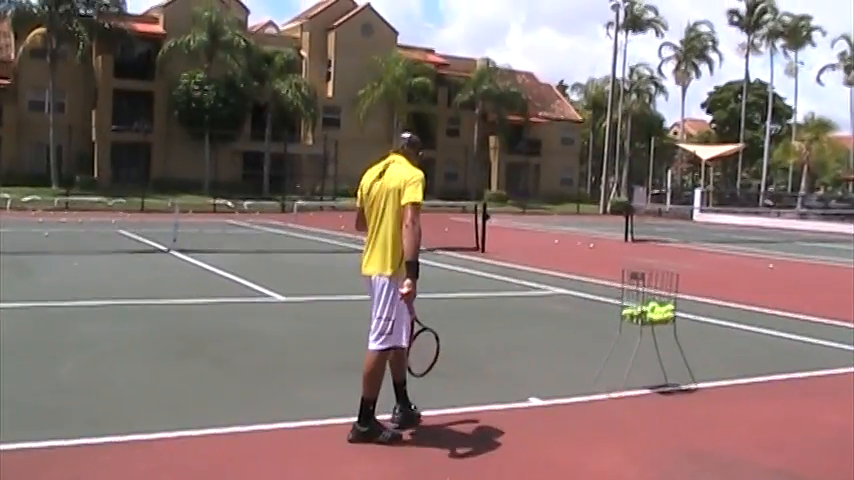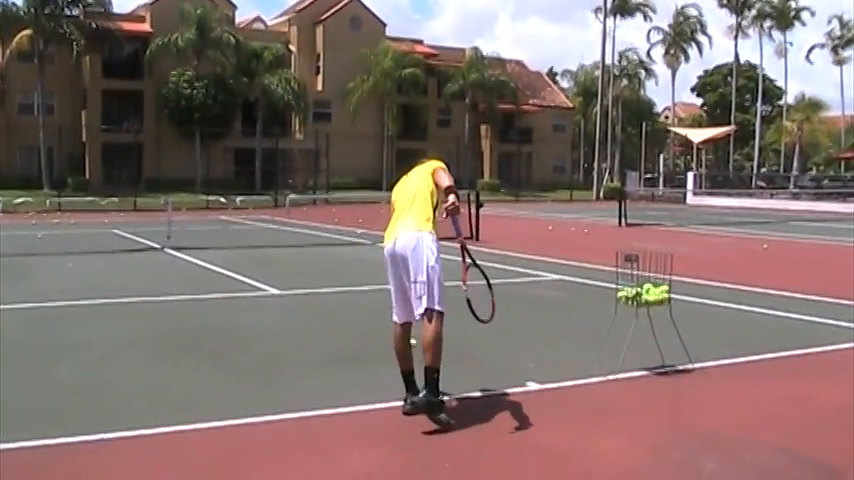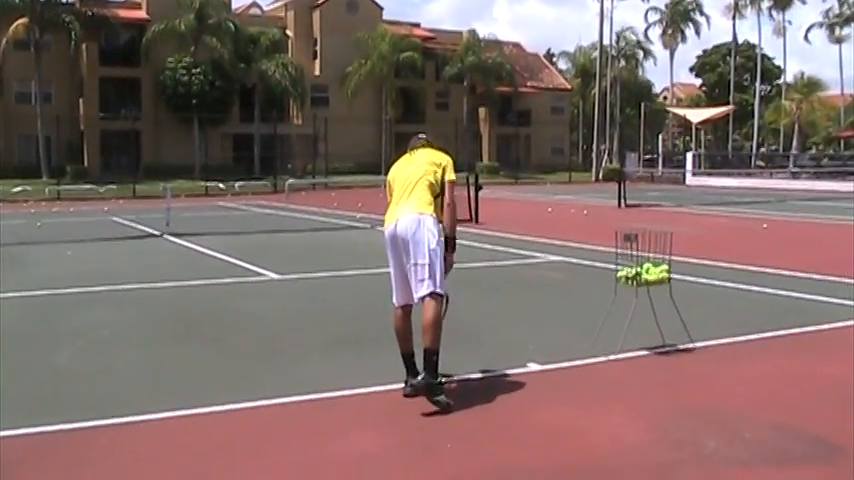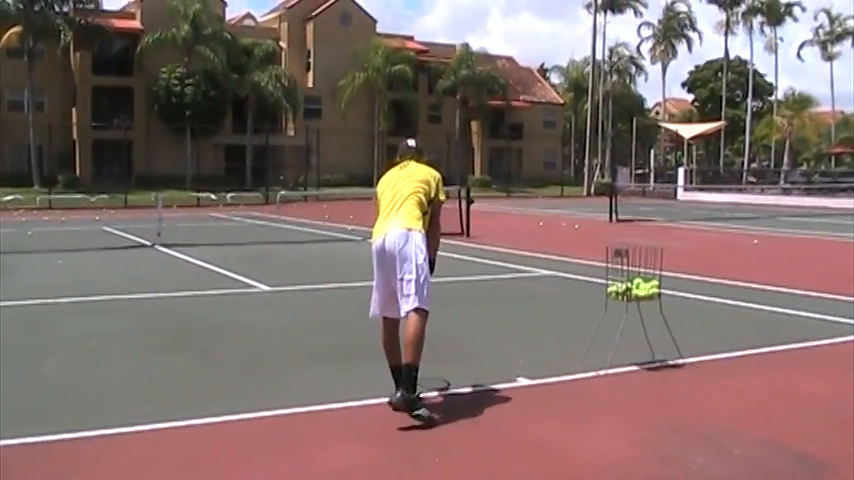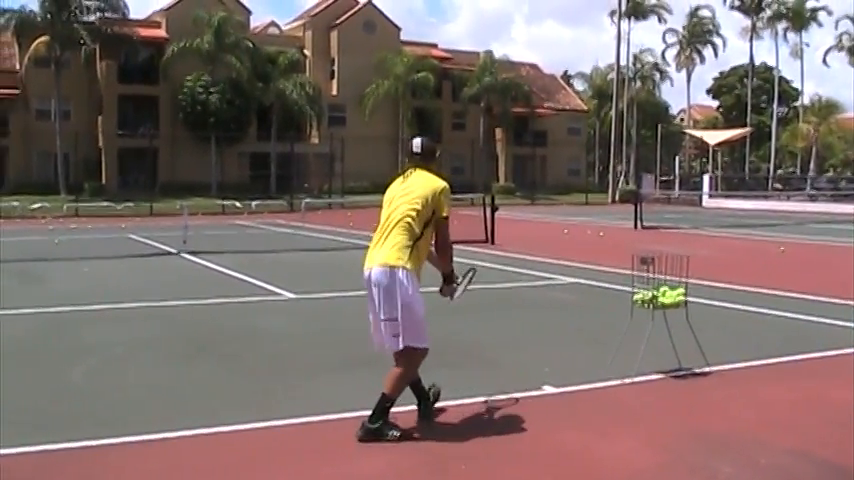
dt=1s
person 1, frame 1
left shoulder: (371, 174)
right shoulder: (412, 175)
right elbow: (410, 224)
right wrist: (411, 273)
left hip: (374, 264)
right hip: (392, 269)
left knee: (396, 339)
right knee: (382, 344)
left ankle: (403, 407)
right ankle: (364, 423)
person 1, frame 2
left shoulder: (401, 184)
right shoulder: (432, 166)
right elbow: (442, 174)
right wrist: (451, 193)
left hip: (392, 241)
right hip: (418, 237)
left knee: (402, 320)
right knee: (432, 314)
left ankle: (411, 394)
right ankle: (430, 394)
person 1, frame 3
left shoulder: (397, 166)
right shoulder: (440, 157)
right elbow: (447, 203)
right wrist: (450, 242)
left hip: (392, 224)
right hip: (419, 220)
left knee: (402, 303)
right knee: (432, 296)
left ankle: (411, 376)
right ankle: (429, 377)
person 1, frame 4
left shoulder: (385, 178)
right shoulder: (431, 175)
right elbow: (434, 226)
right wrist: (430, 262)
left hip: (379, 238)
right hip: (407, 235)
left knee: (389, 317)
right knee: (416, 311)
left ankle: (401, 389)
right ankle: (408, 392)
person 1, frame 5
left shoulder: (396, 185)
right shoulder: (438, 186)
right elbow: (442, 242)
left wrist: (439, 266)
right wrist: (448, 278)
left hip: (373, 266)
right hip: (396, 270)
left knee: (404, 345)
right knee: (413, 349)
left ankle: (424, 401)
right ankle: (375, 422)
